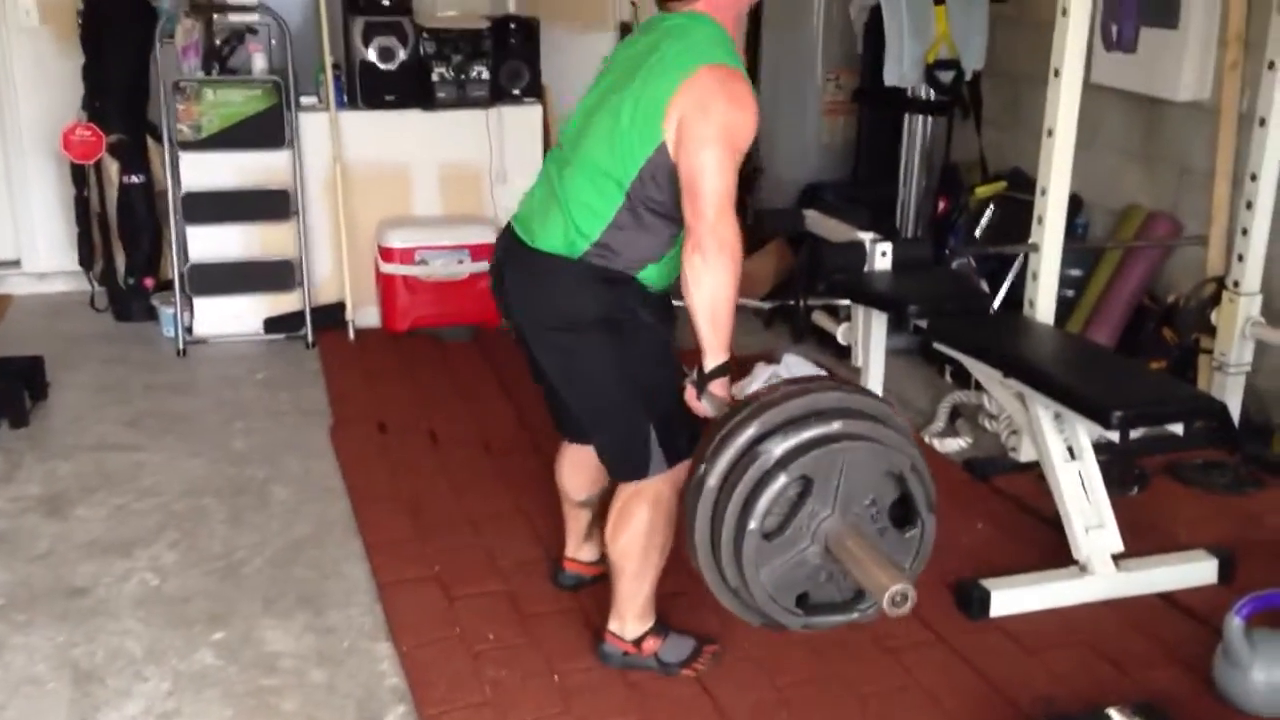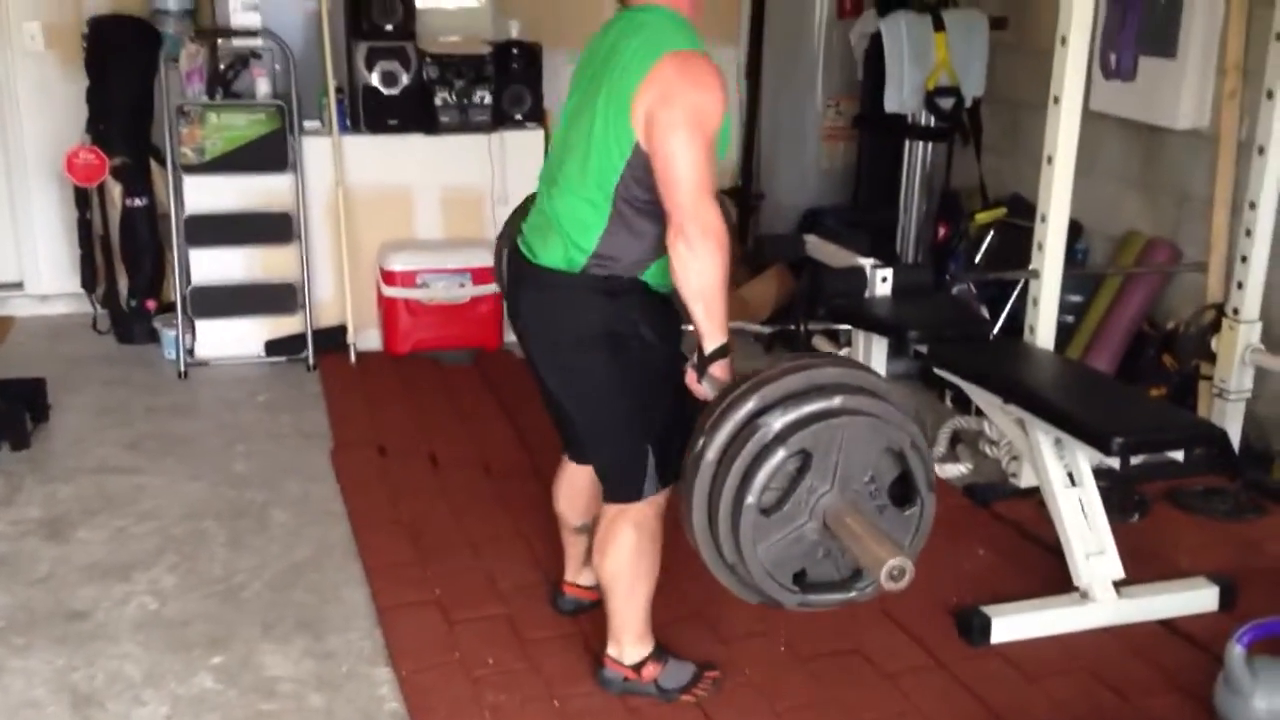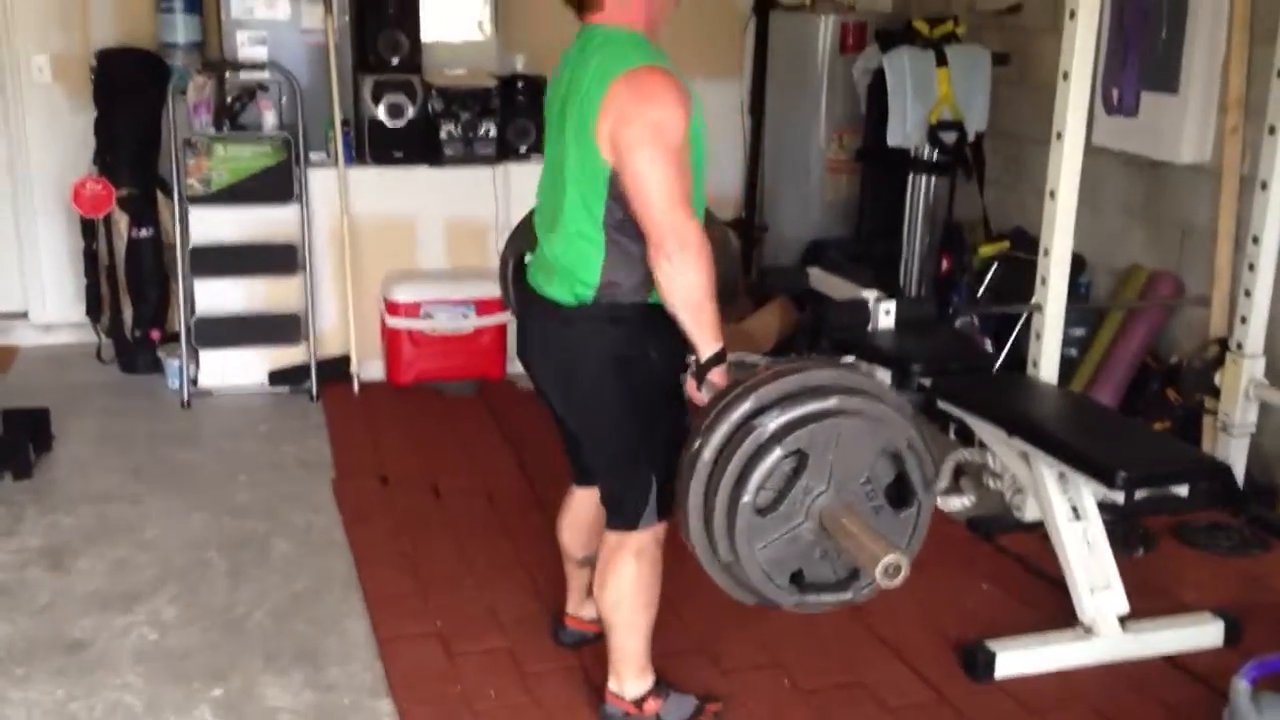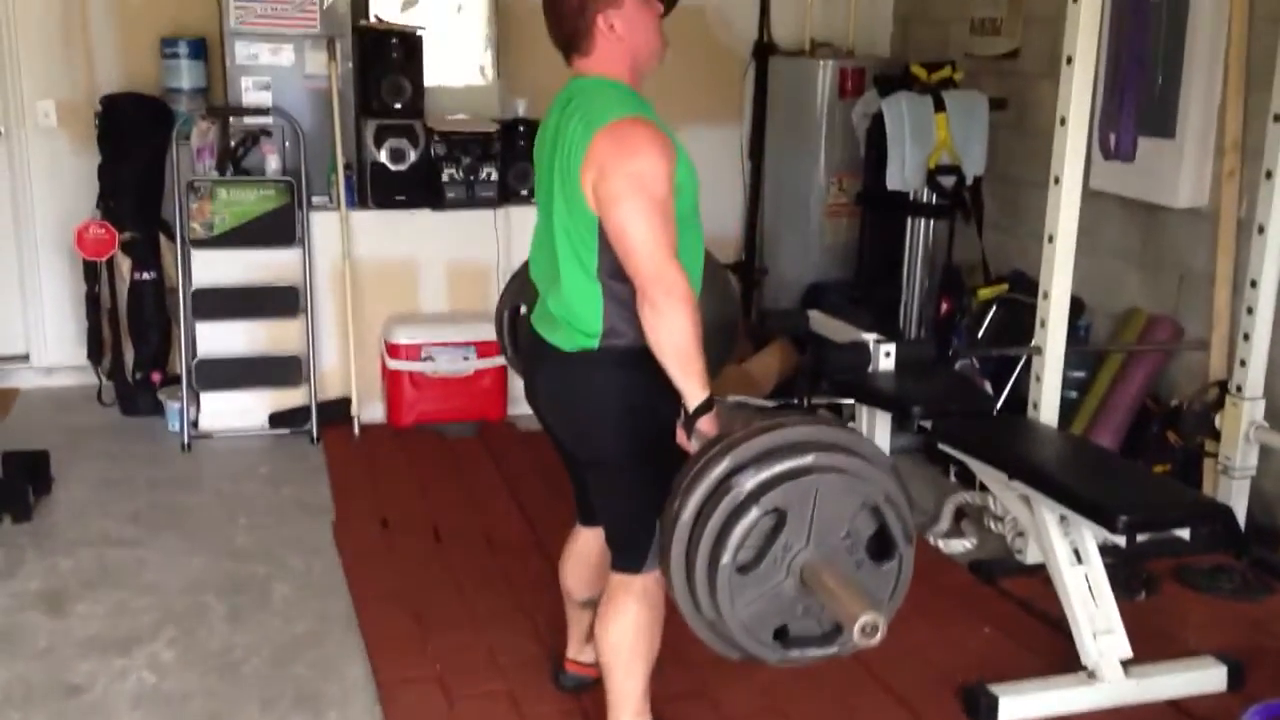
dt=0.2s
person 1, frame 1
right shoulder: (719, 85)
right elbow: (710, 236)
right wrist: (714, 367)
left hip: (532, 259)
right hip: (587, 290)
left knee: (589, 428)
right knee: (658, 461)
left ankle: (581, 554)
right ankle: (632, 633)
person 1, frame 2
right shoulder: (683, 68)
right elbow: (692, 223)
right wrist: (714, 348)
left hip: (545, 279)
right hip: (599, 303)
left knee: (590, 451)
right knee: (640, 483)
left ankle: (579, 578)
right ankle: (631, 659)
person 1, frame 3
left shoulder: (583, 62)
right shoulder: (644, 86)
right elbow: (671, 233)
right wrist: (709, 354)
left hip: (555, 311)
right hip: (608, 331)
left knee: (598, 478)
right knee: (642, 515)
left ankle: (580, 611)
person 1, frame 4
left shoulder: (570, 110)
right shoulder: (628, 135)
right elbow: (658, 285)
right wrist: (700, 404)
left hip: (560, 354)
right hip: (612, 375)
left knee: (601, 522)
right knee: (647, 562)
left ankle: (580, 655)
